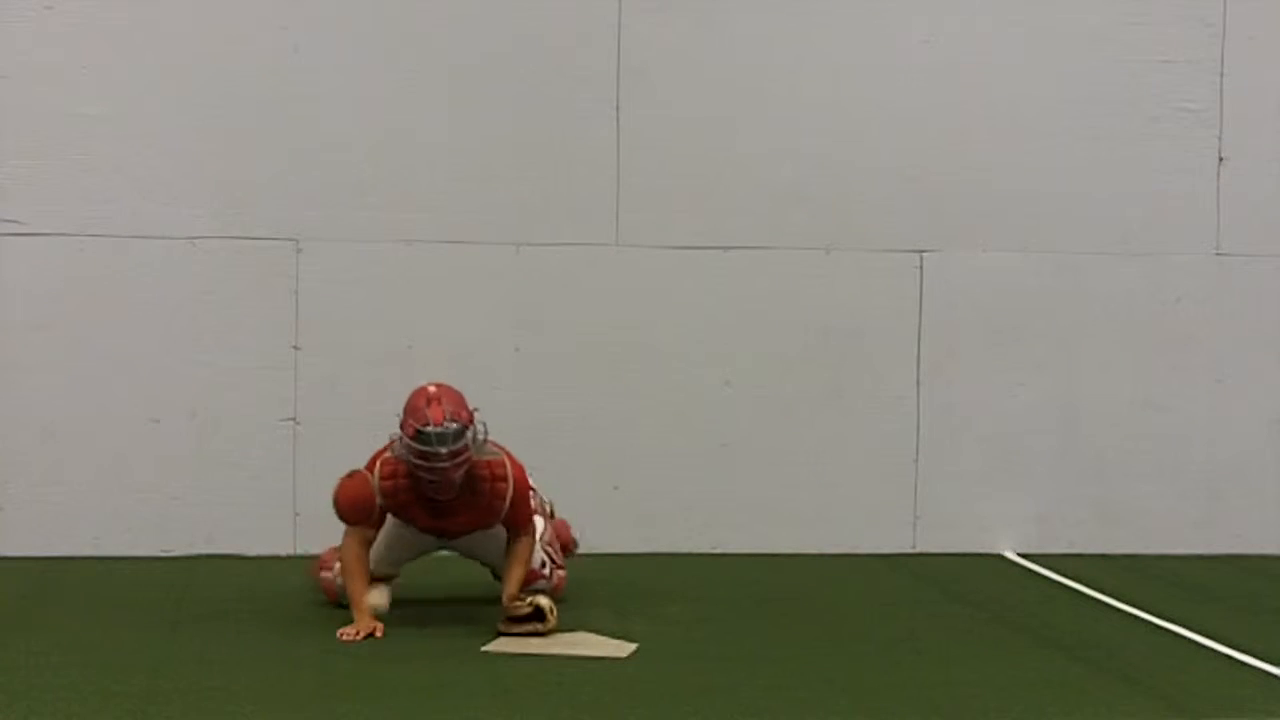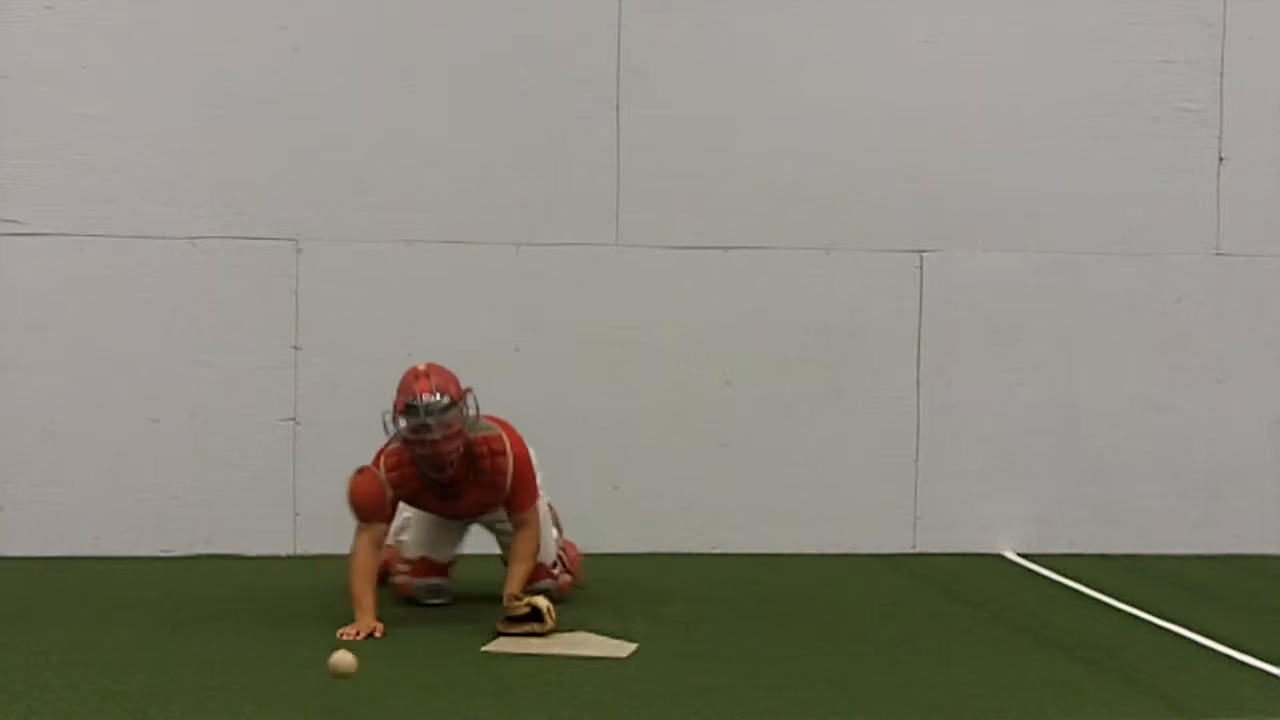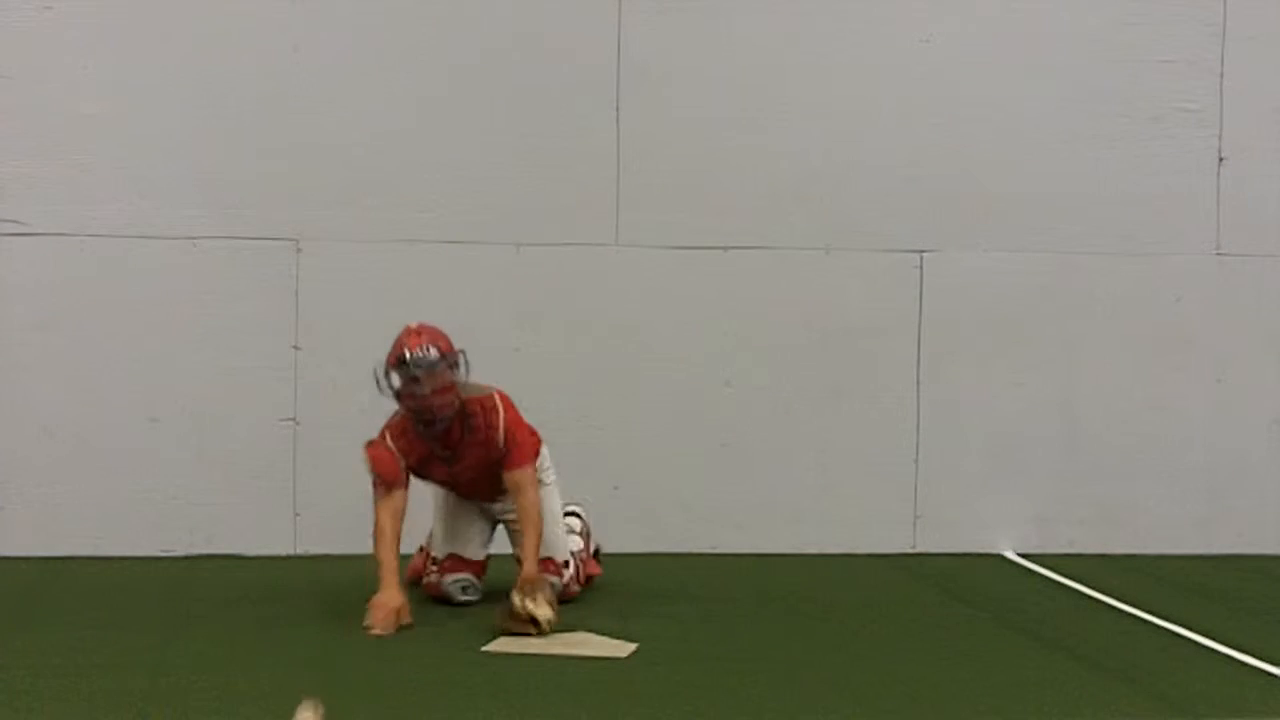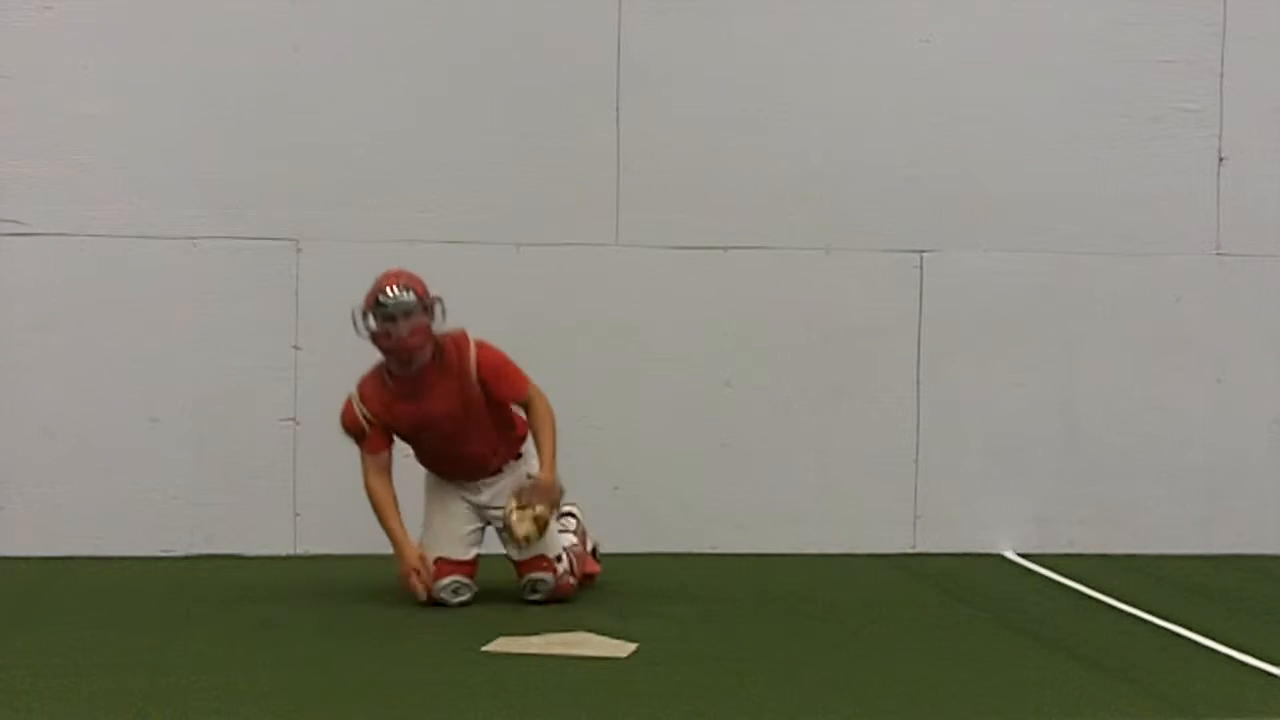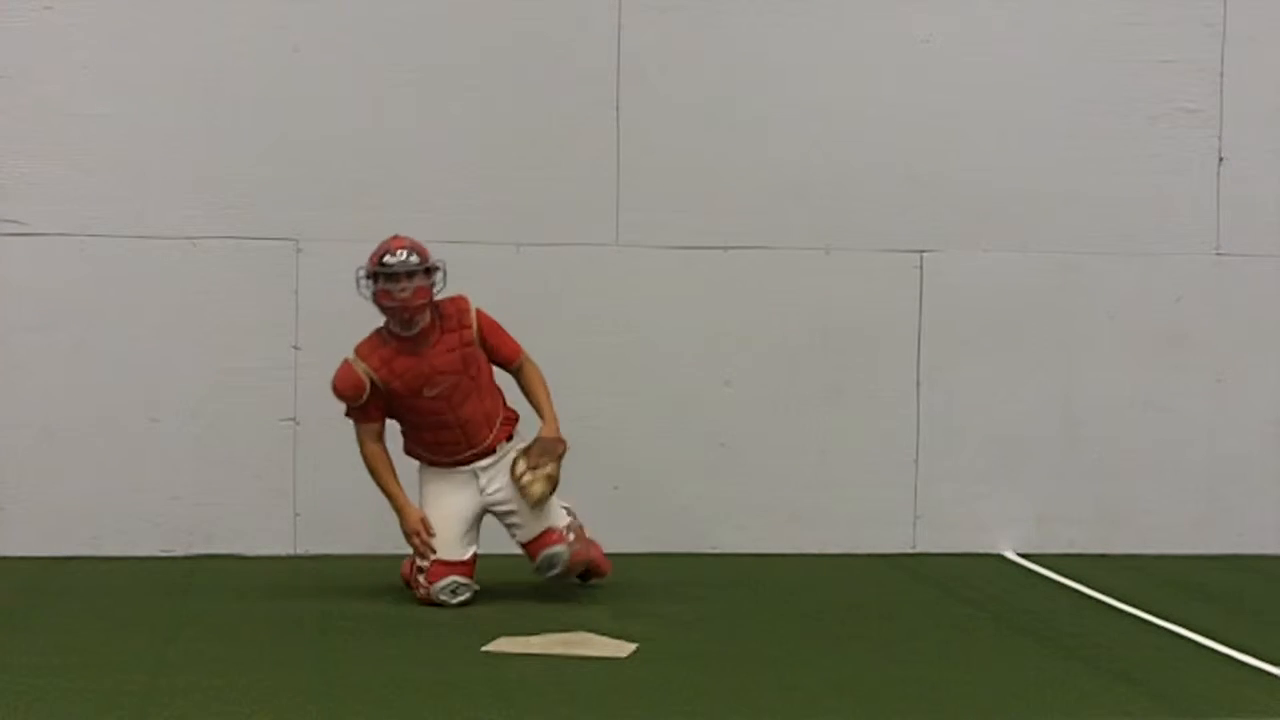
dt=0.2s
person 1, frame 1
left shoulder: (503, 473)
right shoulder: (384, 474)
left elbow: (521, 534)
right elbow: (355, 543)
left wrist: (510, 592)
right wrist: (362, 618)
right hip: (410, 522)
left knee: (545, 584)
right knee: (340, 588)
left ankle: (541, 522)
person 1, frame 2
left shoulder: (504, 449)
right shoulder: (391, 466)
left elbow: (525, 526)
right elbow: (367, 541)
left wrist: (514, 589)
right wrist: (366, 615)
left hip: (507, 496)
right hip: (438, 506)
left knee: (548, 584)
left ankle: (548, 533)
right ankle: (406, 540)
person 1, frame 3
left shoulder: (493, 411)
right shoulder: (395, 437)
left elbow: (524, 494)
right elbow: (387, 514)
left wrist: (530, 569)
right wrist: (388, 588)
left hip: (520, 478)
right hip: (459, 492)
left knee: (554, 585)
right knee: (455, 587)
left ankle: (573, 530)
right ankle: (435, 551)
person 1, frame 4
left shoulder: (467, 355)
right shoulder: (371, 396)
left elbow: (535, 401)
right elbow: (377, 476)
left wrist: (549, 468)
right wrist: (403, 546)
left hip: (512, 471)
right hip: (449, 485)
left knee: (549, 587)
right knee: (448, 591)
left ankle: (568, 531)
right ankle: (419, 560)
person 1, frame 5
left shoulder: (465, 319)
right shoulder: (370, 363)
left elbow: (522, 366)
right elbow: (371, 442)
left wrist: (549, 424)
right wrist: (404, 508)
left hip: (504, 458)
right hip: (443, 477)
left knee: (561, 563)
right knee: (446, 591)
left ankle: (571, 539)
right ankle: (424, 555)
